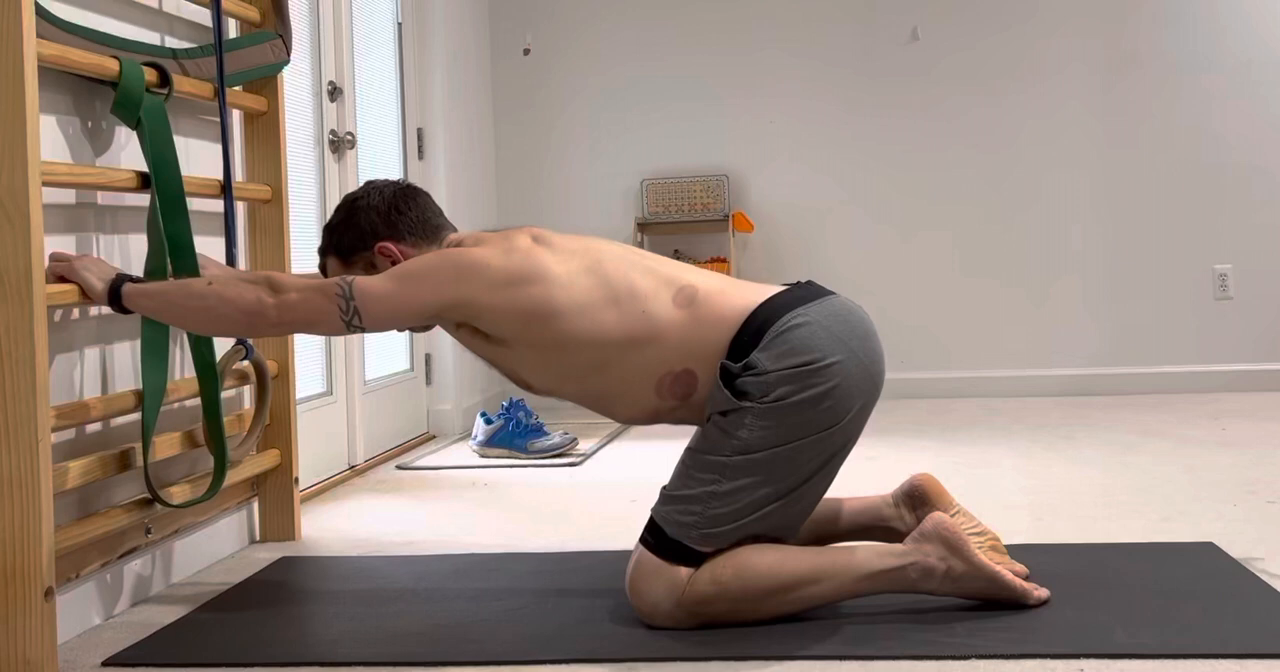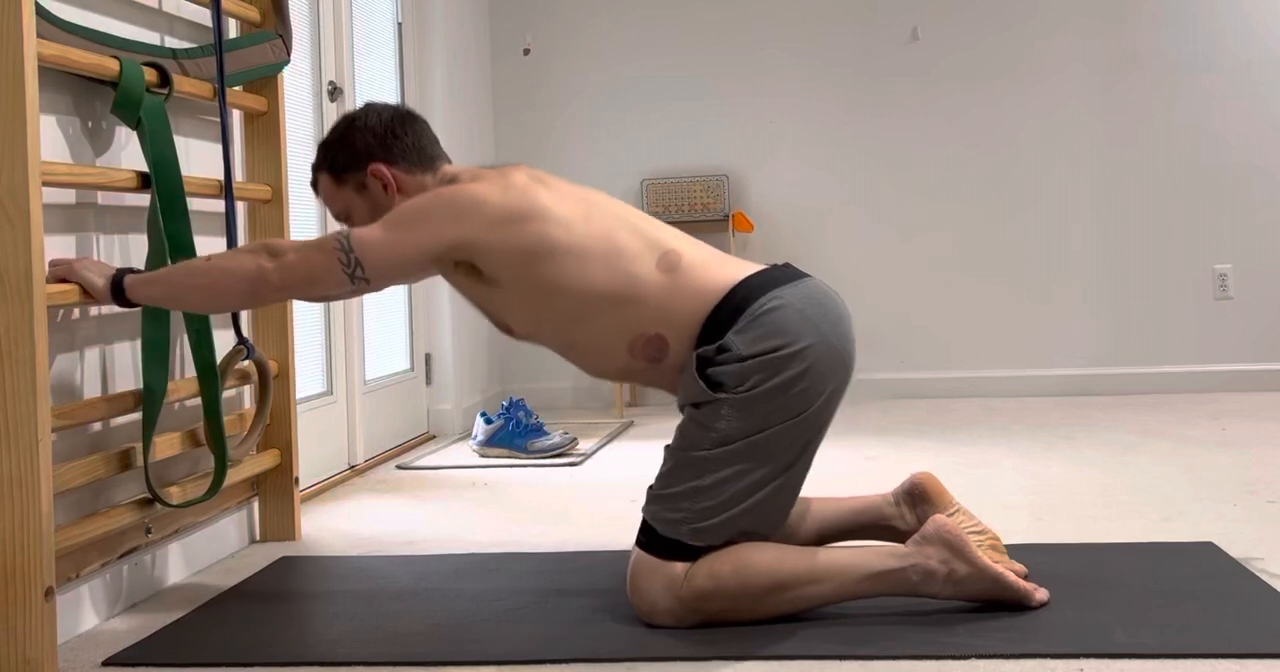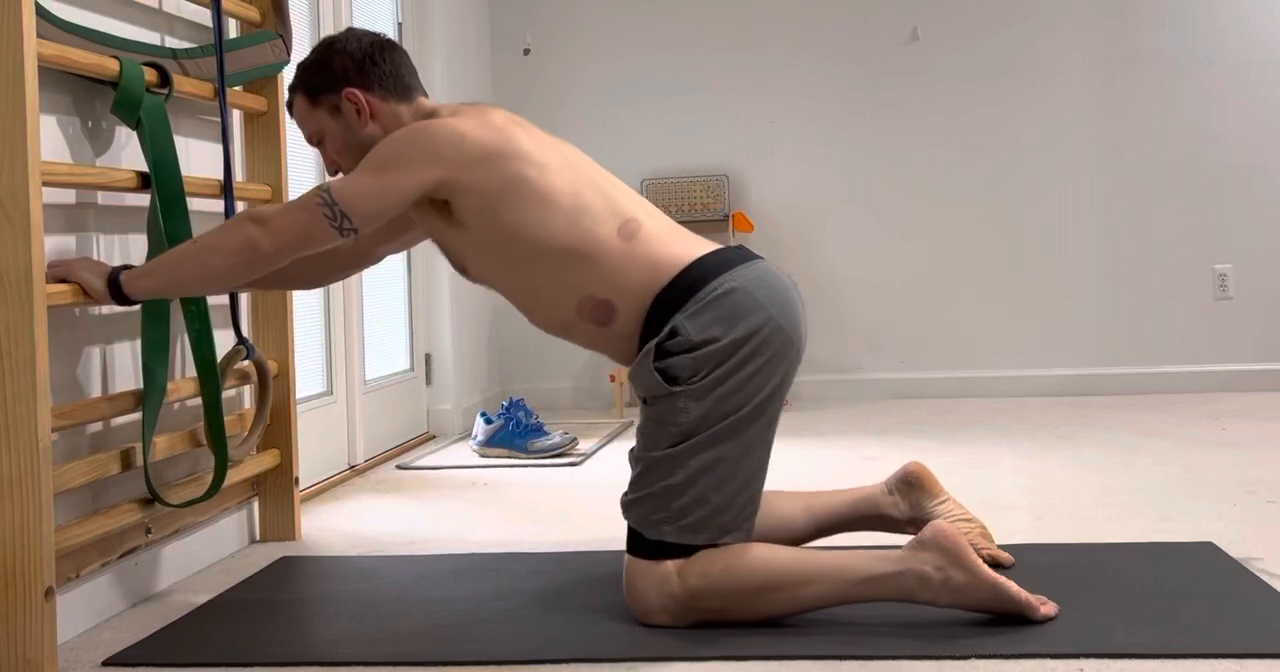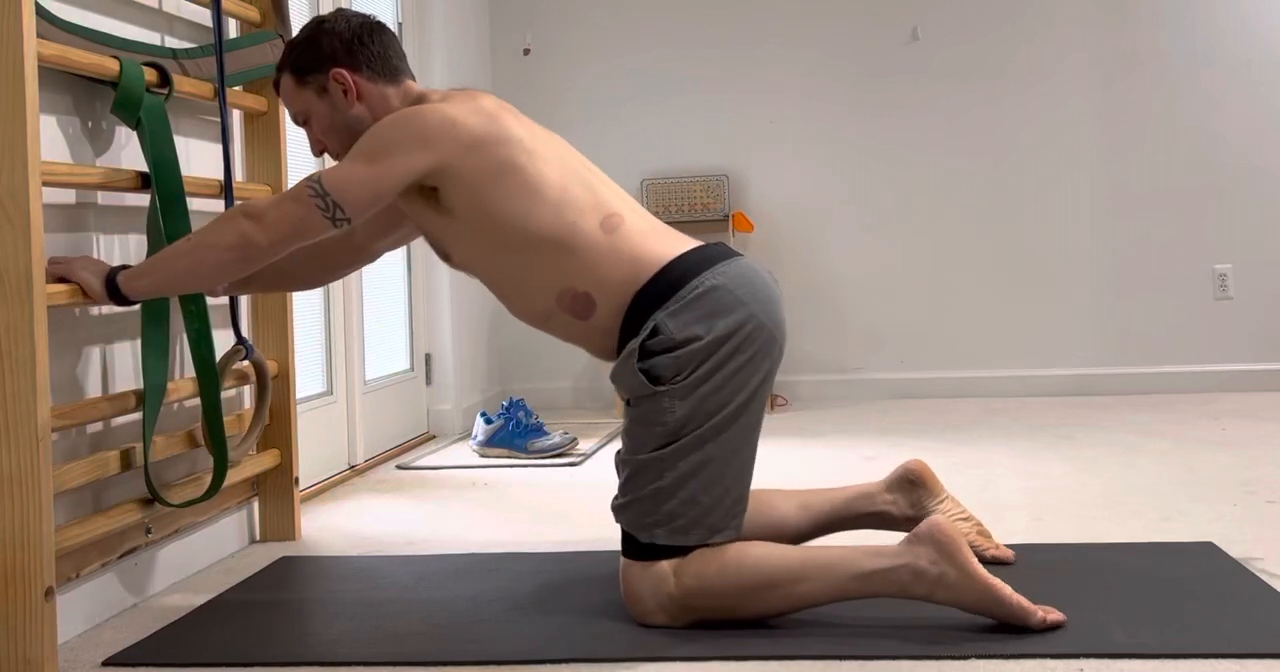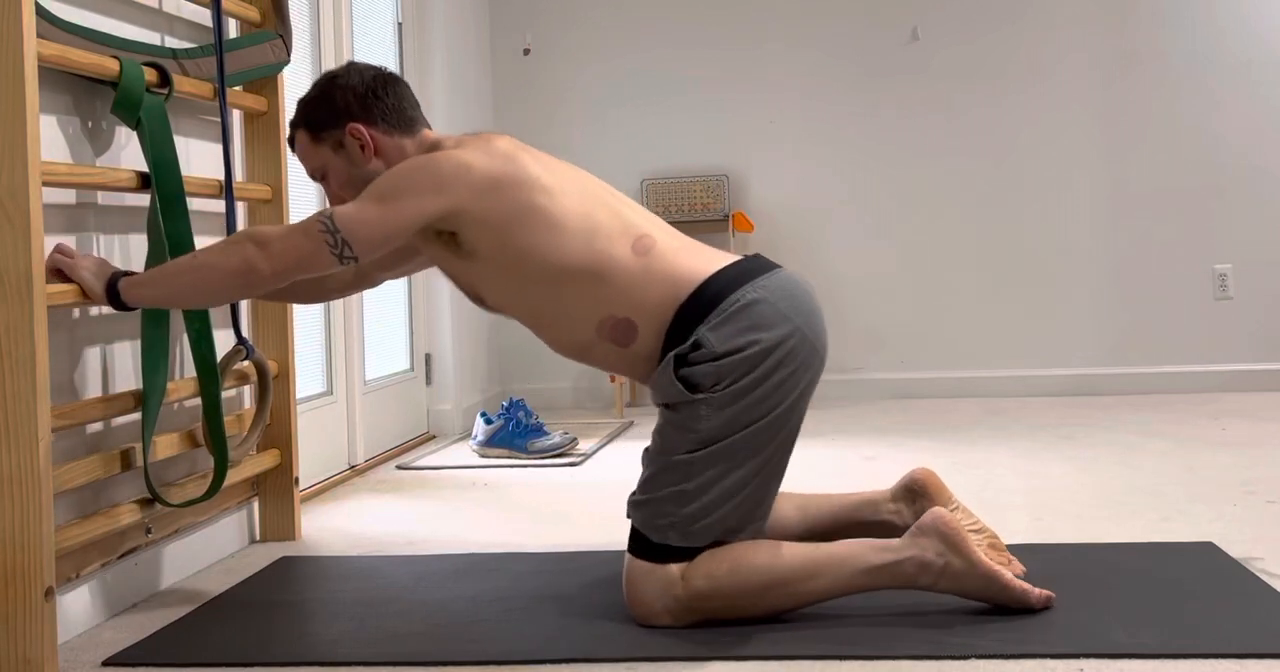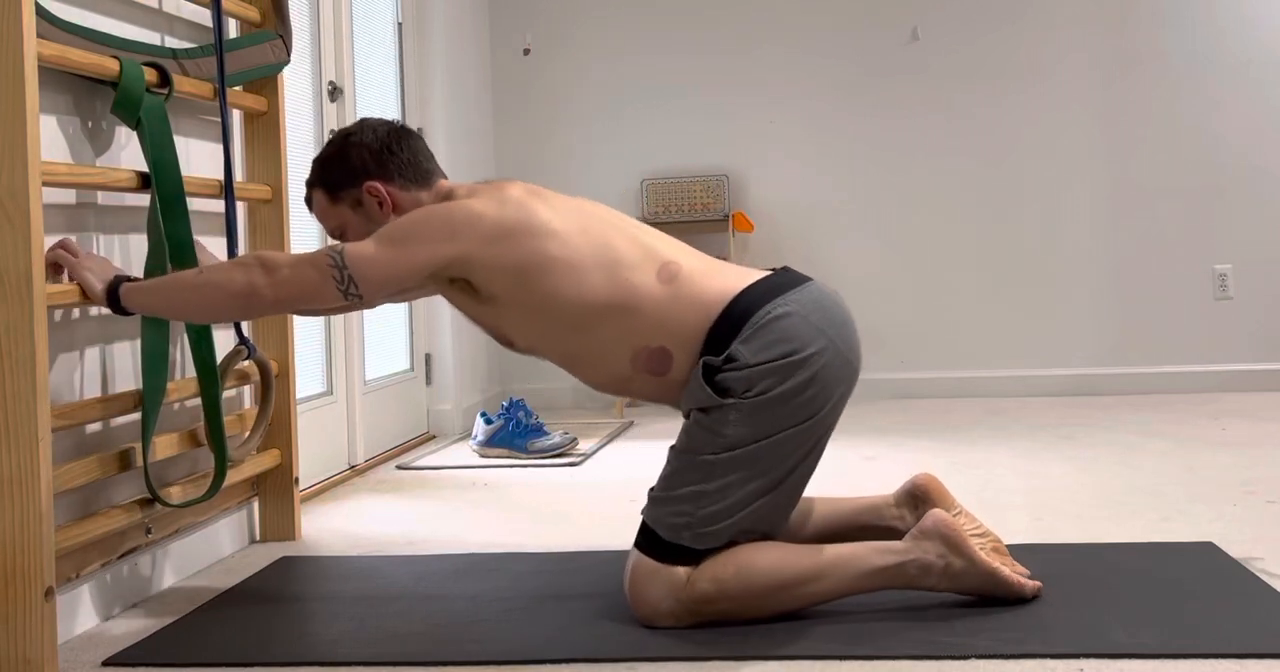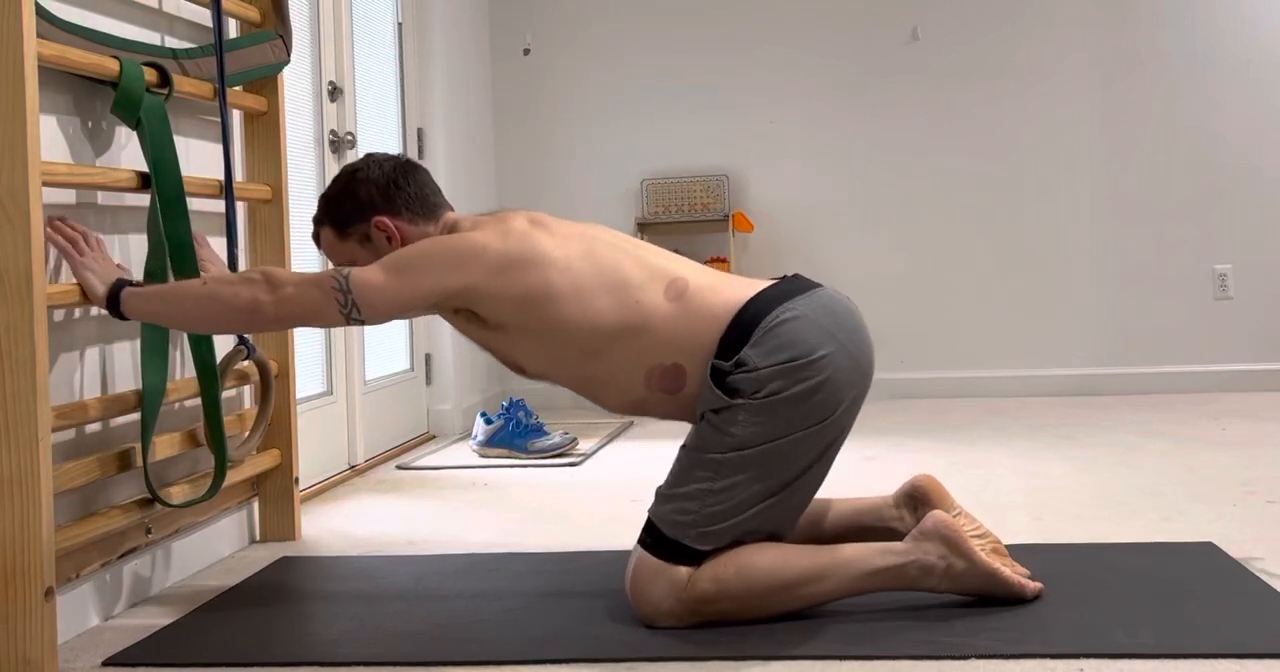
dt=0.3s
person 1, frame 1
left shoulder: (457, 274)
right shoulder: (505, 255)
left elbow: (274, 304)
right elbow: (294, 297)
left wrist: (119, 289)
right wrist: (208, 297)
left hip: (796, 365)
right hip: (821, 337)
left knee: (663, 588)
right knee: (715, 543)
left ankle: (921, 559)
right ankle: (899, 512)
person 1, frame 2
left shoulder: (455, 211)
right shoulder: (496, 200)
left elbow: (277, 271)
right elbow: (310, 274)
left wrist: (121, 283)
right wrist: (172, 280)
left hip: (767, 347)
right hip: (798, 320)
left knee: (663, 587)
right knee: (716, 537)
left ankle: (922, 562)
right ankle: (900, 510)
person 1, frame 3
left shoulder: (431, 142)
right shoulder: (451, 164)
left elbow: (271, 235)
right elbow: (337, 255)
left wrist: (123, 282)
right wrist: (198, 278)
left hip: (715, 323)
right hip: (739, 304)
left knee: (663, 588)
right knee: (707, 538)
left ankle: (923, 569)
right ankle: (894, 500)
person 1, frame 4
left shoulder: (421, 126)
right shoulder: (436, 159)
left elbow: (264, 228)
right elbow: (329, 255)
left wrist: (121, 283)
right wrist: (196, 278)
left hip: (694, 323)
right hip: (722, 302)
left knee: (661, 589)
right knee: (698, 538)
left ankle: (916, 562)
right ankle: (891, 498)
person 1, frame 5
left shoulder: (435, 175)
right shoulder: (458, 197)
left elbow: (271, 255)
right elbow: (333, 274)
left wrist: (119, 284)
right wrist: (205, 278)
left hip: (740, 337)
right hip: (770, 313)
left knee: (661, 589)
right knee: (708, 532)
left ankle: (920, 555)
right ankle: (897, 506)
person 1, frame 6
left shoulder: (450, 226)
right shoulder: (482, 224)
left elbow: (275, 284)
right elbow: (315, 288)
left wrist: (118, 289)
right wrist: (211, 284)
left hip: (772, 351)
right hip: (799, 323)
left knee: (662, 589)
right knee: (717, 539)
left ankle: (917, 558)
right ankle: (900, 509)
person 1, frame 7
left shoulder: (454, 258)
right shoulder: (497, 241)
left elbow: (277, 300)
left wrist: (120, 292)
right wrist: (223, 288)
left hip: (784, 360)
right hip: (810, 330)
left knee: (664, 589)
right knee: (720, 541)
left ankle: (920, 558)
right ankle: (901, 512)
